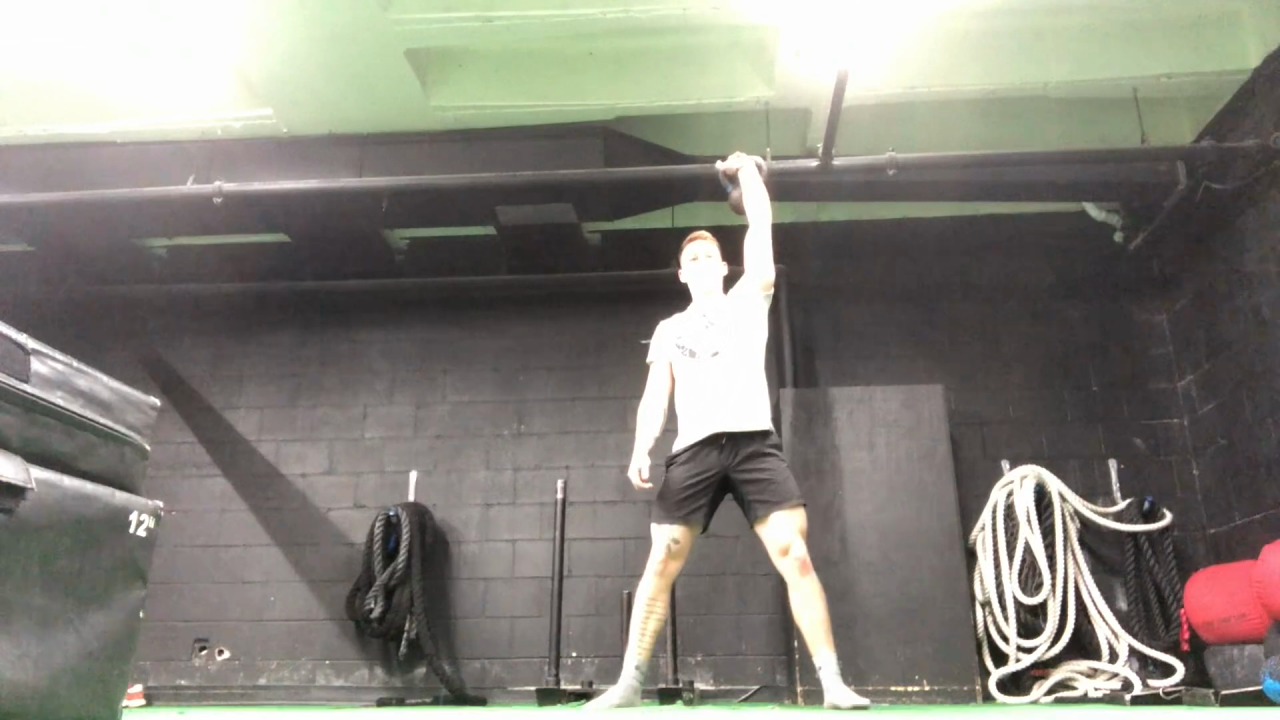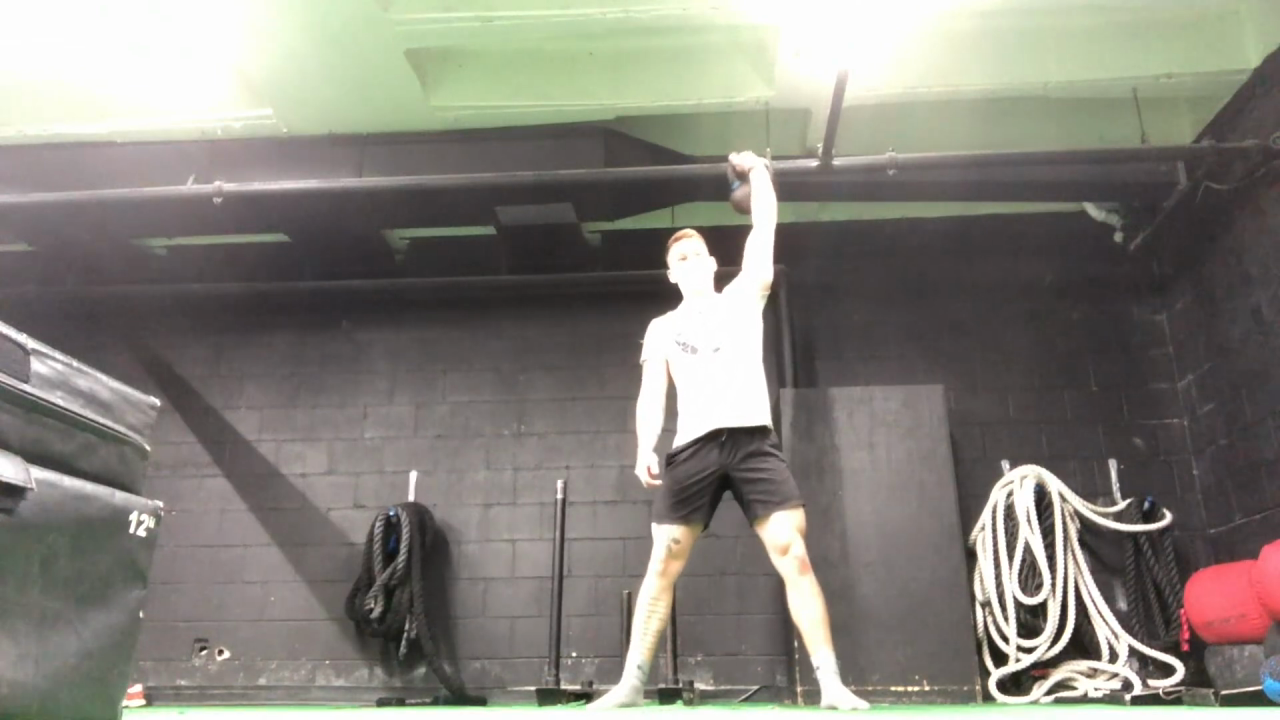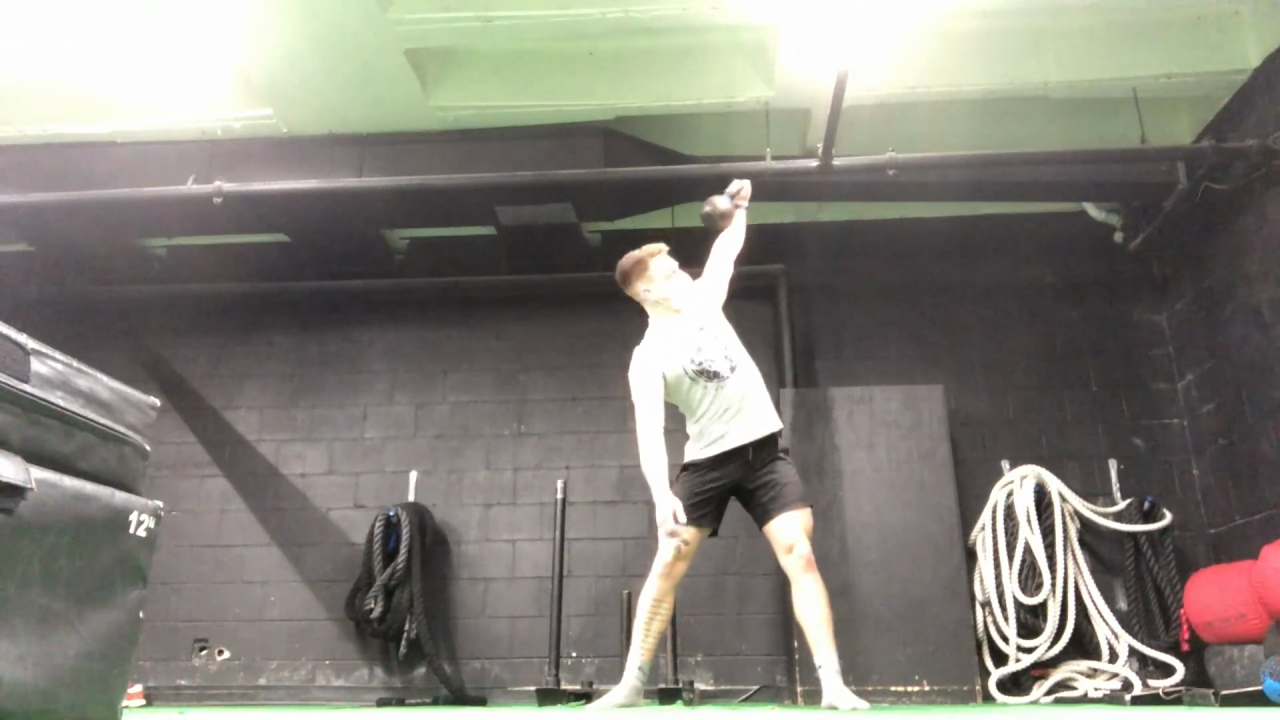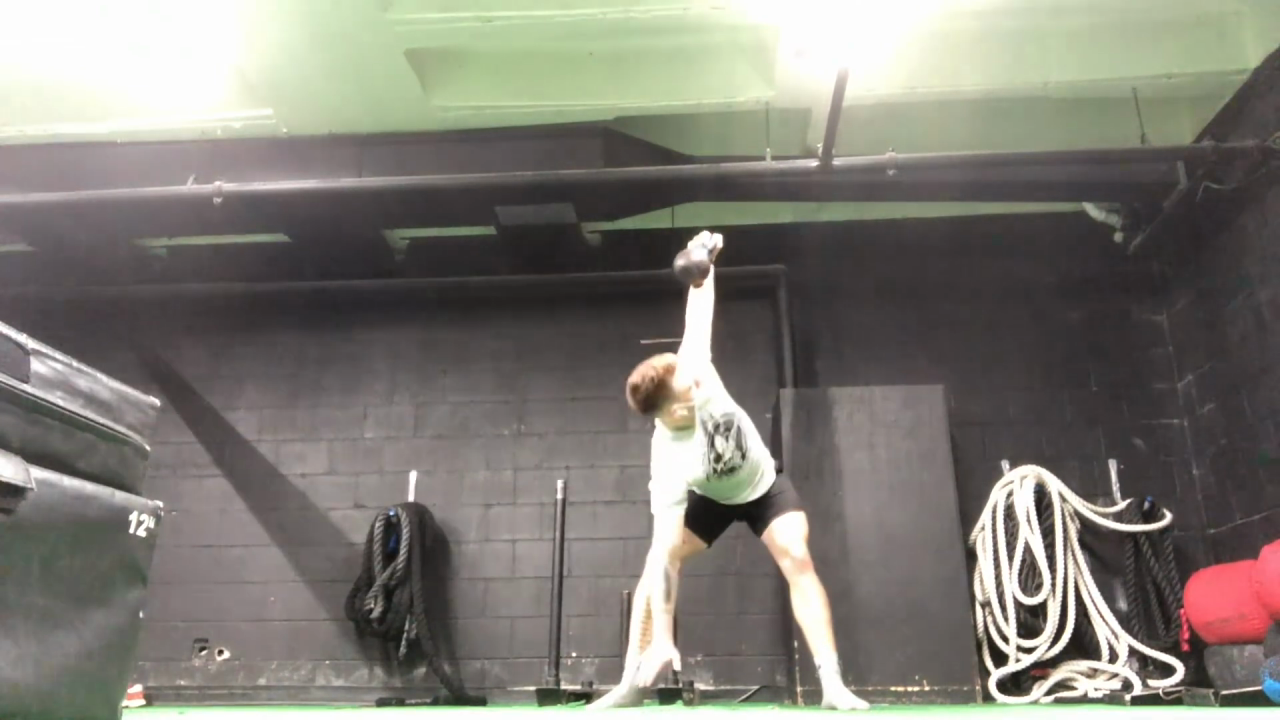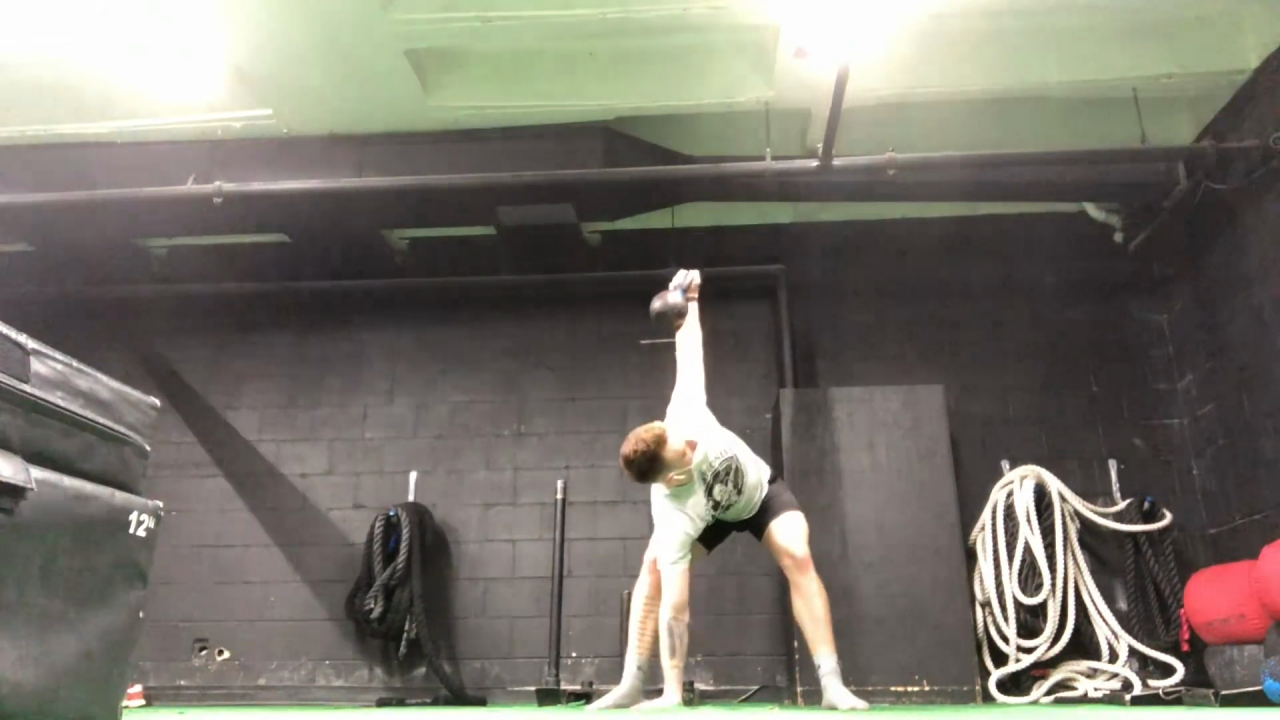
dt=1s
person 1, frame 1
left shoulder: (749, 301)
right shoulder: (669, 329)
left elbow: (760, 226)
right elbow: (655, 396)
left wrist: (745, 168)
right wrist: (641, 450)
left hip: (754, 443)
right hip: (694, 450)
left knee: (796, 557)
right knee: (661, 564)
left ankle: (833, 683)
right ankle: (629, 684)
person 1, frame 2
left shoulder: (743, 299)
right shoulder: (661, 328)
left elbow: (764, 229)
right elbow: (651, 393)
left wrist: (756, 170)
right wrist: (645, 447)
left hip: (753, 441)
right hip: (693, 448)
left knee: (794, 556)
right knee: (663, 564)
left ankle: (831, 684)
right ankle: (631, 684)
person 1, frame 3
left shoulder: (701, 301)
right shoulder: (649, 357)
left elbow: (727, 248)
right elbow: (649, 429)
left wrist: (738, 207)
right wrist: (662, 493)
left hip: (765, 449)
right hip: (708, 460)
left knee: (800, 555)
right knee: (668, 563)
left ankle: (833, 685)
right ankle: (632, 684)
person 1, frame 4
left shoulder: (693, 373)
right shoulder: (671, 464)
left elbow: (699, 311)
right elbow: (667, 554)
left wrist: (705, 263)
right wrist: (661, 639)
left hip: (765, 483)
right hip: (711, 498)
left knee: (797, 558)
right knee: (657, 562)
left ankle: (833, 684)
right ankle: (632, 683)
person 1, frame 5
left shoulder: (685, 418)
right shoulder: (674, 517)
left elbow: (689, 356)
right elbow: (675, 607)
left wrist: (689, 301)
right wrist: (672, 692)
left hip: (761, 488)
right hip: (713, 514)
left knee: (798, 557)
right knee: (654, 567)
left ankle: (831, 683)
right ankle: (632, 683)
